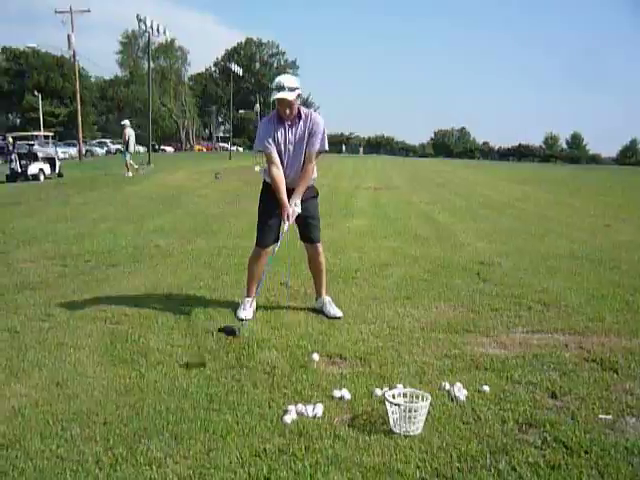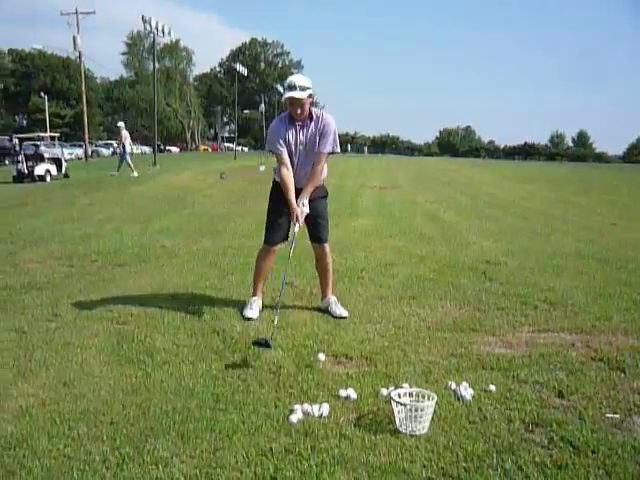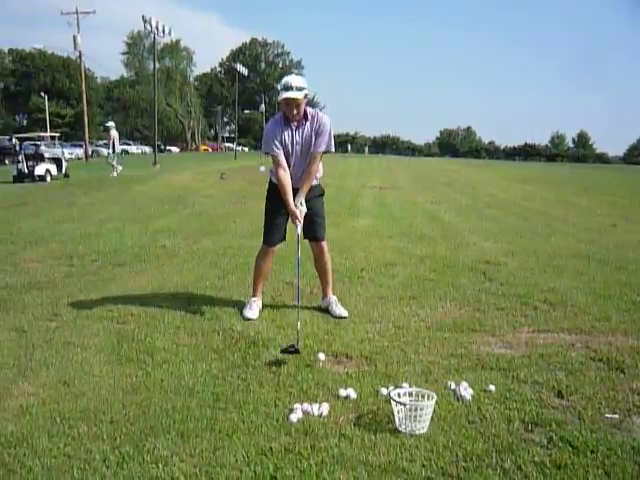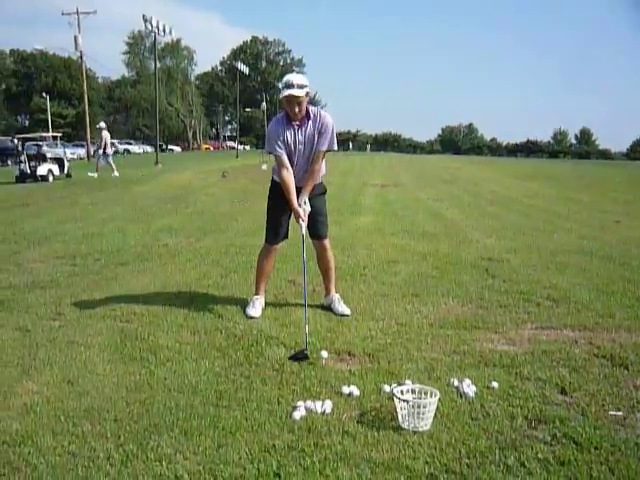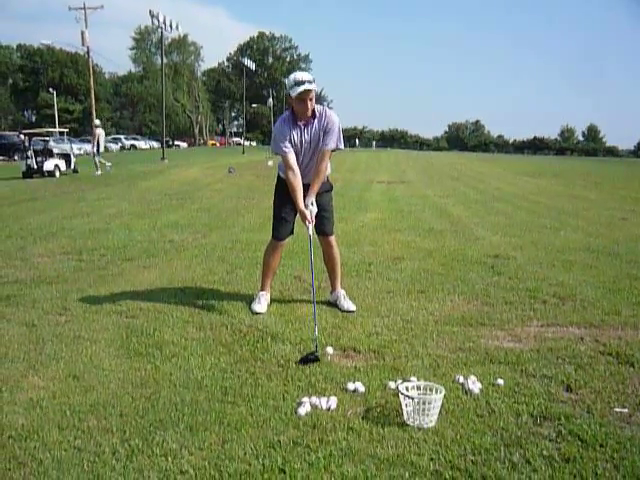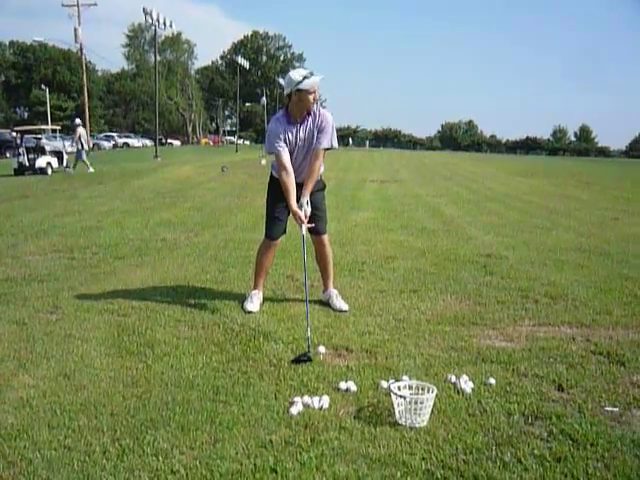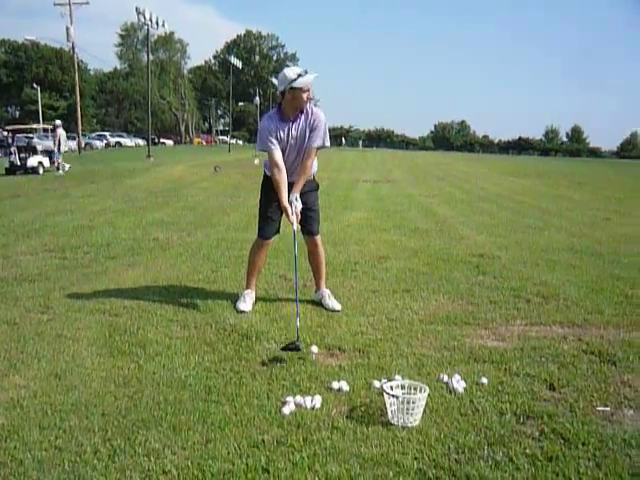
dt=0.3s
person 1, frame 1
left shoulder: (314, 121)
right shoulder: (267, 125)
left elbow: (310, 163)
right elbow: (274, 165)
left wrist: (296, 199)
right wrist: (284, 204)
left hip: (304, 189)
right hip: (274, 190)
left knee: (315, 246)
right knee: (262, 246)
left ankle: (322, 298)
right ankle: (249, 299)
person 1, frame 2
left shoulder: (325, 122)
right shoulder: (278, 126)
left elbow: (319, 164)
right elbow: (284, 167)
left wrist: (304, 199)
right wrist: (293, 205)
left hip: (314, 190)
right hip: (283, 189)
left knee: (322, 245)
right knee: (270, 244)
left ankle: (328, 298)
right ankle: (256, 298)
person 1, frame 3
left shoulder: (321, 121)
right shoulder: (273, 127)
left elbow: (314, 163)
right elbow: (280, 168)
left wrist: (301, 198)
right wrist: (290, 206)
left hip: (310, 189)
right hip: (279, 190)
left knee: (320, 244)
right knee: (269, 245)
left ankle: (328, 298)
right ankle: (255, 298)
person 1, frame 4
left shoulder: (323, 120)
right shoulder: (276, 127)
left elbow: (317, 163)
right elbow: (284, 168)
left wrist: (304, 197)
right wrist: (294, 205)
left hip: (313, 187)
right hip: (281, 188)
left knee: (322, 242)
right knee: (271, 243)
left ankle: (331, 295)
right ankle: (258, 296)
person 1, frame 5
left shoulder: (329, 119)
right shoulder: (282, 126)
left elbow: (323, 162)
right elbow: (291, 169)
left wrist: (311, 198)
right wrist: (300, 207)
left hip: (319, 185)
right hip: (287, 185)
left knee: (328, 238)
right knee: (278, 239)
left ankle: (337, 292)
right ankle: (264, 292)
person 1, frame 6
left shoulder: (323, 118)
right shoulder: (276, 125)
left elbow: (317, 160)
right elbow: (285, 168)
left wrist: (305, 197)
right wrist: (293, 207)
left hip: (313, 184)
right hip: (281, 184)
left knee: (321, 237)
right knee: (272, 238)
left ankle: (329, 291)
right ankle: (256, 291)
person 1, frame 7
left shoulder: (316, 117)
right shoulder: (269, 123)
left elbow: (308, 159)
right elbow: (277, 166)
left wrist: (295, 194)
right wrist: (284, 204)
left hip: (306, 183)
right hip: (274, 183)
left knee: (314, 238)
right knee: (264, 238)
left ankle: (321, 291)
right ankle: (249, 291)
